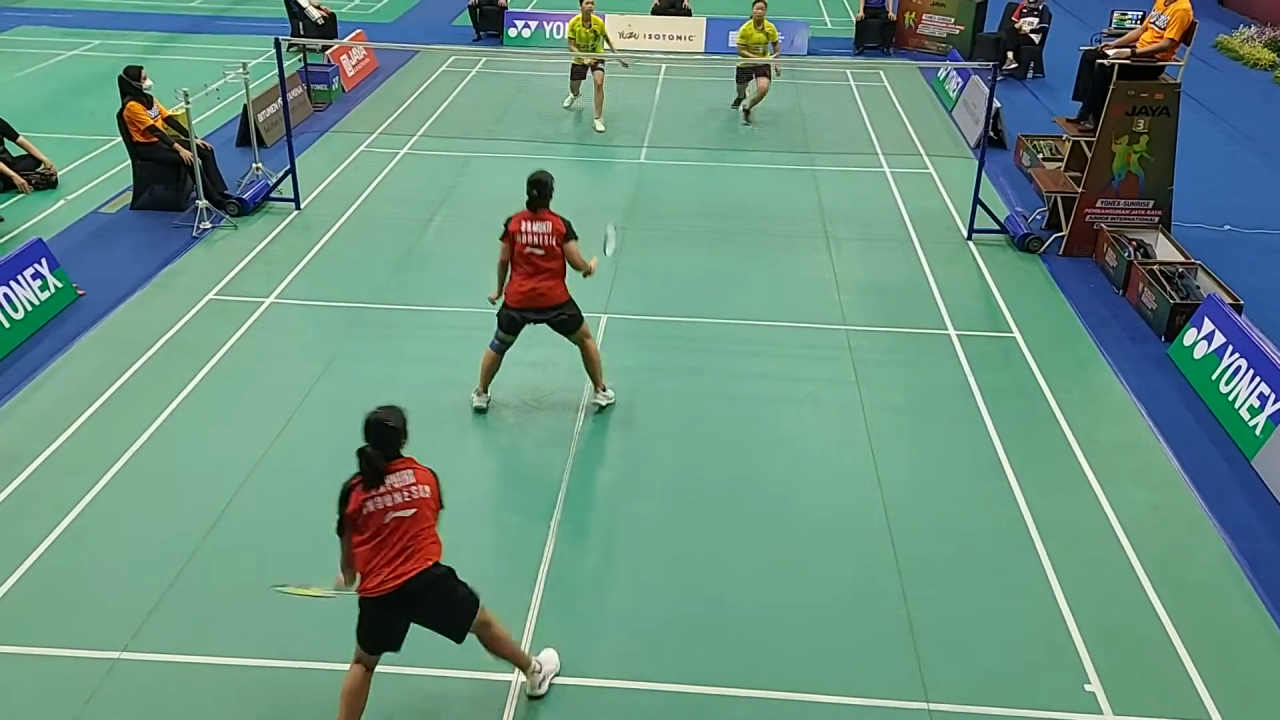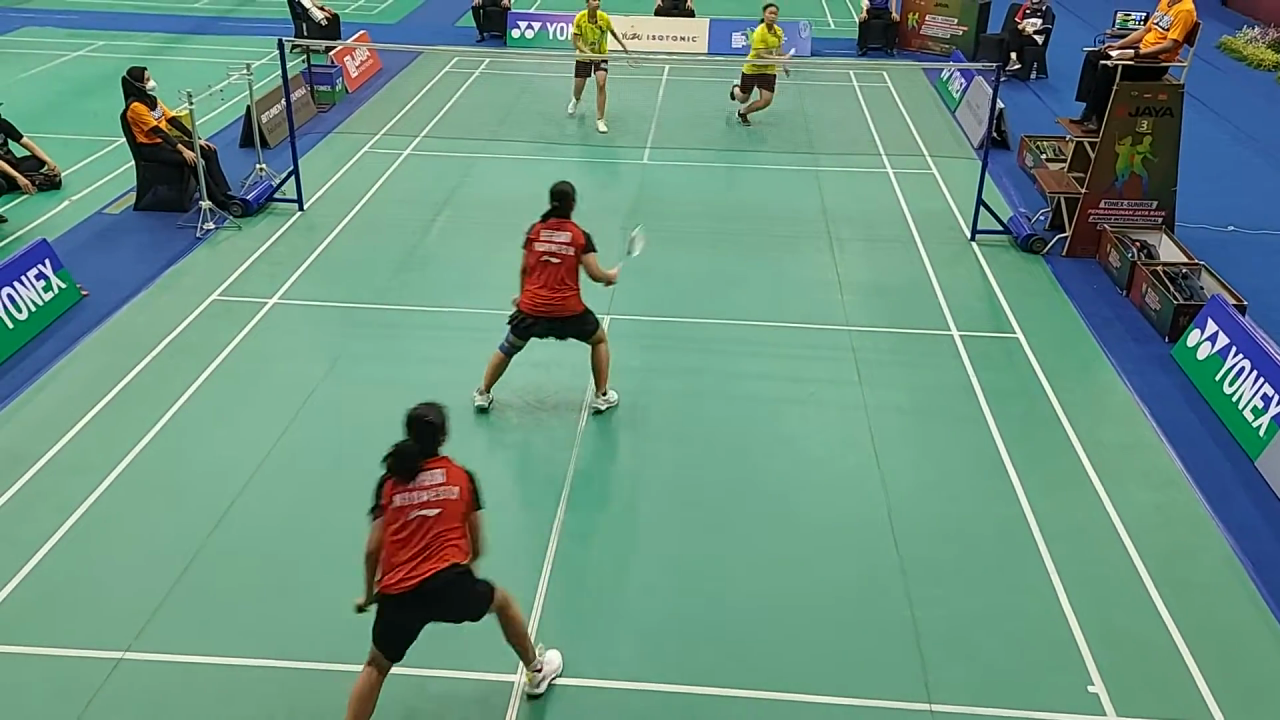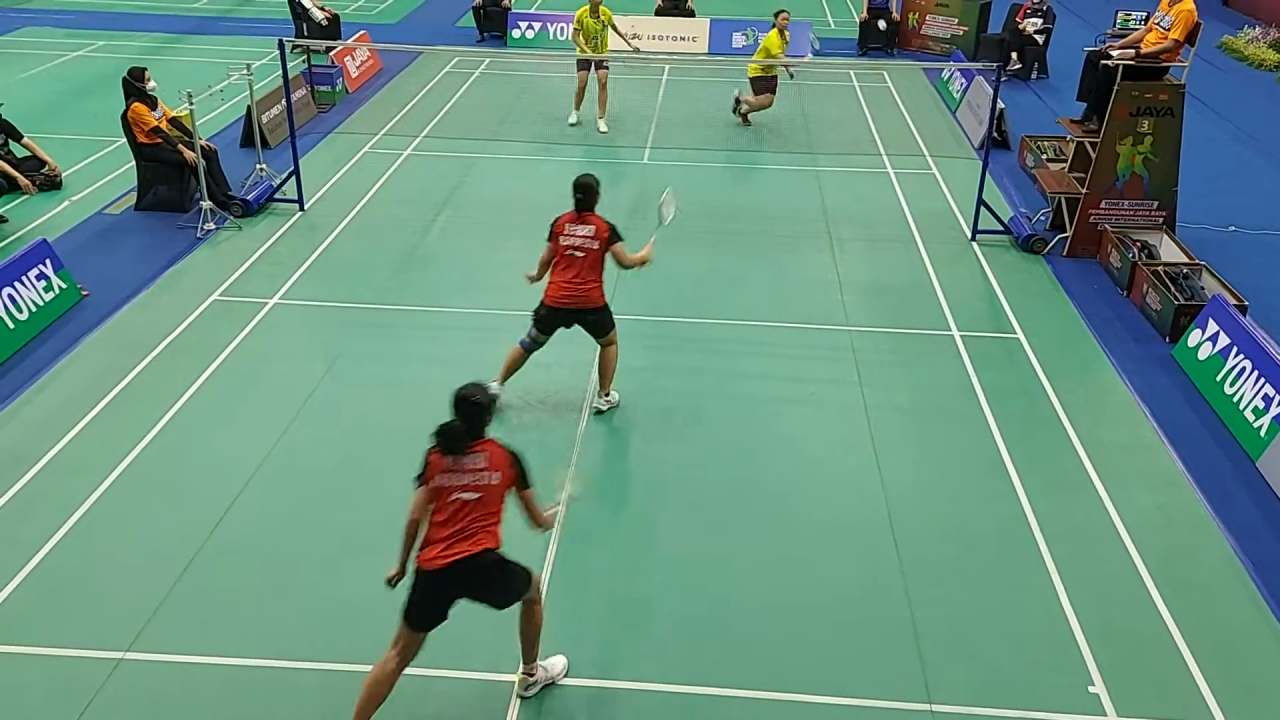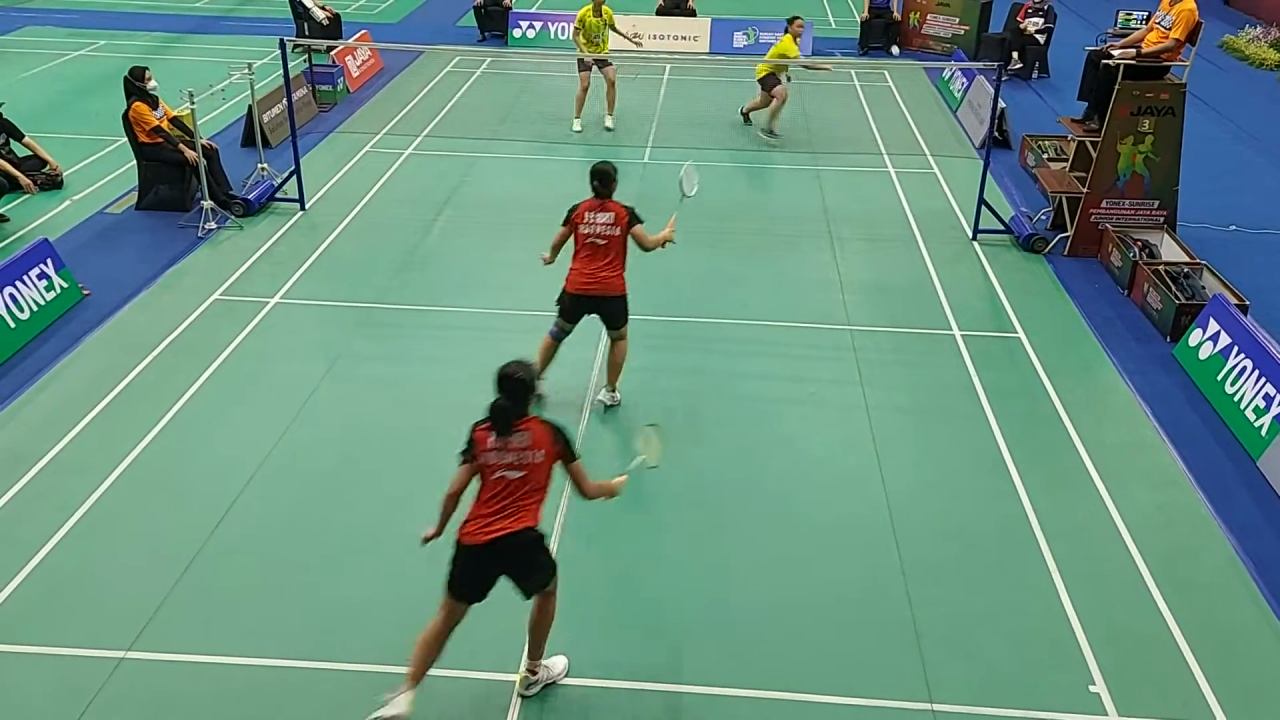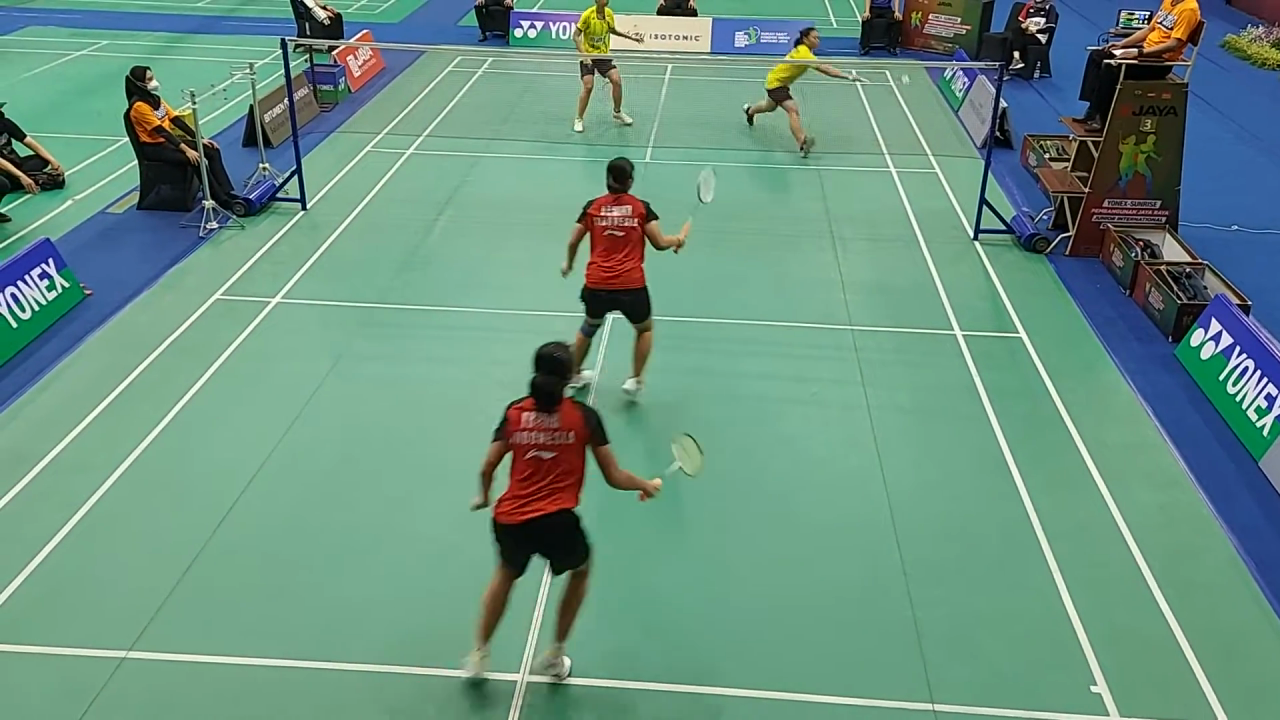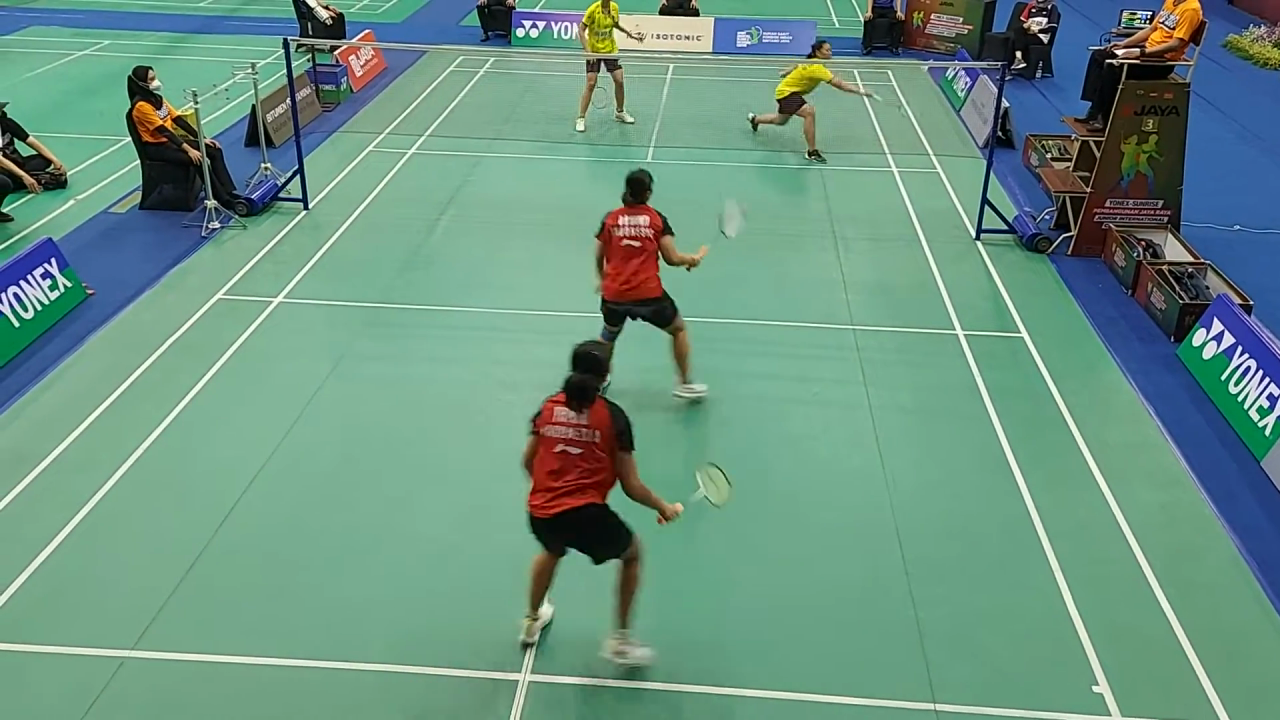
dt=0.1s
person 1, frame 1
left shoulder: (352, 490)
right shoulder: (424, 476)
left elbow: (348, 558)
left wrist: (348, 579)
left hip: (379, 595)
right hip: (429, 582)
left knee: (363, 663)
right knee: (483, 623)
right ankle: (534, 672)
person 1, frame 2
left shoulder: (389, 483)
right shoulder: (461, 477)
left elbow: (374, 549)
right elbow: (477, 545)
left wrist: (369, 592)
right wrist: (467, 566)
left hip: (399, 591)
right hip: (449, 580)
left knee: (376, 666)
right knee: (502, 602)
right ankle: (536, 671)
person 1, frame 3
left shoulder: (436, 457)
right shoulder: (505, 458)
left elbow: (415, 518)
right elbow: (538, 520)
left wrist: (401, 564)
right wrist: (550, 519)
left hip: (434, 567)
right hip: (480, 563)
left knee: (402, 651)
right knee: (532, 592)
right ankle: (532, 672)
person 1, frame 4
left shoulder: (481, 434)
right shoulder: (550, 434)
left elbow: (455, 491)
right elbow: (587, 490)
left wrist: (438, 528)
right wrist: (613, 487)
left hip: (476, 541)
right hip: (521, 540)
left knee: (447, 616)
right knee: (548, 590)
right ankle: (534, 672)
person 1, frame 5
left shoulder: (514, 412)
right shoulder: (583, 416)
left elbow: (487, 468)
right elbow: (614, 478)
left wrist: (484, 496)
right wrist: (646, 485)
left hip: (508, 519)
right hip: (555, 520)
left knee: (506, 575)
right knee: (580, 571)
left ankle: (479, 655)
right ankle: (554, 656)
person 1, frame 6
left shoulder: (549, 406)
right shoulder: (613, 416)
left elbow: (528, 459)
right elbow: (631, 486)
right wrist: (663, 508)
left hip: (541, 512)
right hip: (585, 513)
left knee: (551, 552)
right knee: (631, 554)
left ankle: (531, 622)
right ankle: (621, 642)
person 2, frame 1
left shoulder: (513, 222)
right shoulder: (560, 224)
left elbow: (503, 261)
right elbow: (577, 264)
left wrist: (499, 290)
right wrist: (590, 265)
left hip: (517, 299)
right hip: (554, 300)
left knee: (498, 346)
right knee: (585, 339)
left ankle: (481, 394)
right ankle: (600, 391)
person 2, frame 2
left shoulder: (535, 230)
right shoulder: (580, 236)
left elbow: (525, 268)
right elbow: (595, 274)
left wrist: (522, 294)
right wrist: (611, 276)
left hip: (532, 307)
right hip: (568, 310)
left knee: (507, 349)
right knee: (600, 341)
left ankle: (483, 394)
right ankle: (602, 396)
person 2, frame 3
left shoulder: (560, 223)
right shoulder: (605, 228)
left elbow: (546, 259)
right elbow: (625, 262)
left wrist: (537, 275)
right wrist: (643, 256)
left hip: (555, 300)
right hip: (590, 302)
left knee: (529, 343)
right knee: (609, 343)
left ankle: (497, 385)
right ankle: (604, 396)
person 2, frame 4
left shoulder: (577, 211)
right shoulder: (624, 213)
left elbow: (557, 243)
right elbow: (647, 244)
left wrist: (550, 257)
right wrist: (665, 235)
left hip: (576, 288)
right hip: (612, 291)
left knee: (557, 333)
right knee: (618, 338)
left ankle: (535, 378)
right ankle: (610, 391)
person 2, frame 5
left shoulder: (592, 206)
right shoulder: (641, 207)
left elbow: (574, 241)
right elbow: (660, 243)
left wrist: (568, 263)
right wrist: (679, 239)
left hip: (596, 283)
right hip: (629, 284)
left knee: (589, 329)
right knee: (644, 330)
left ankle: (576, 375)
right ankle: (635, 380)
person 2, frame 6
left shoulder: (611, 218)
right shoulder: (657, 219)
left elbow: (600, 256)
right elbow: (672, 258)
left wrist: (603, 278)
right wrist: (693, 259)
left hip: (614, 293)
right hip: (648, 294)
left knee: (609, 334)
right knee: (678, 330)
right ankle: (685, 384)
